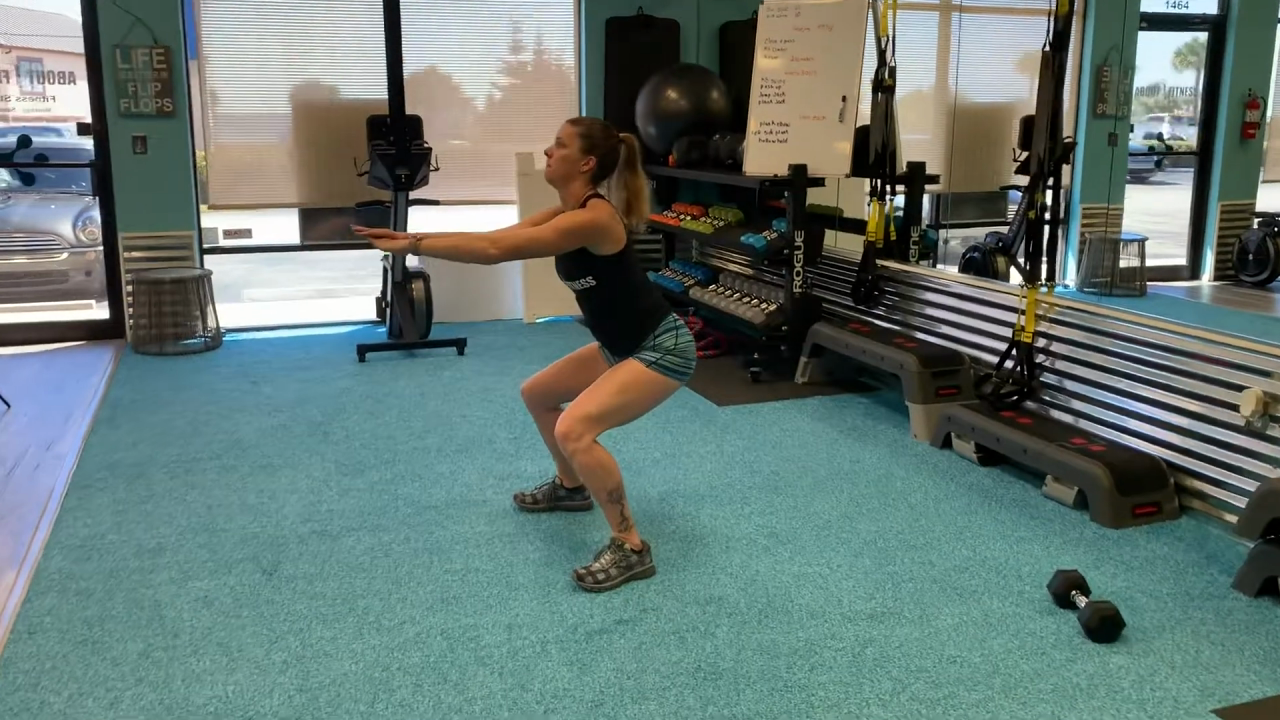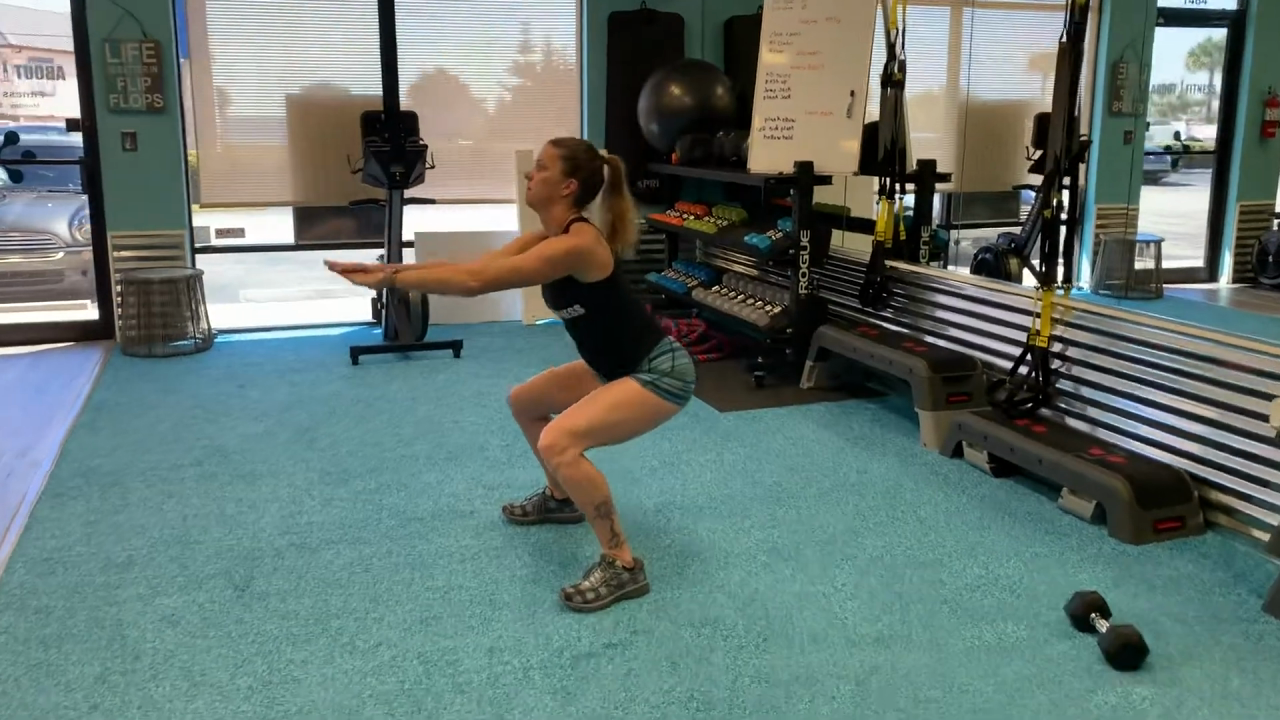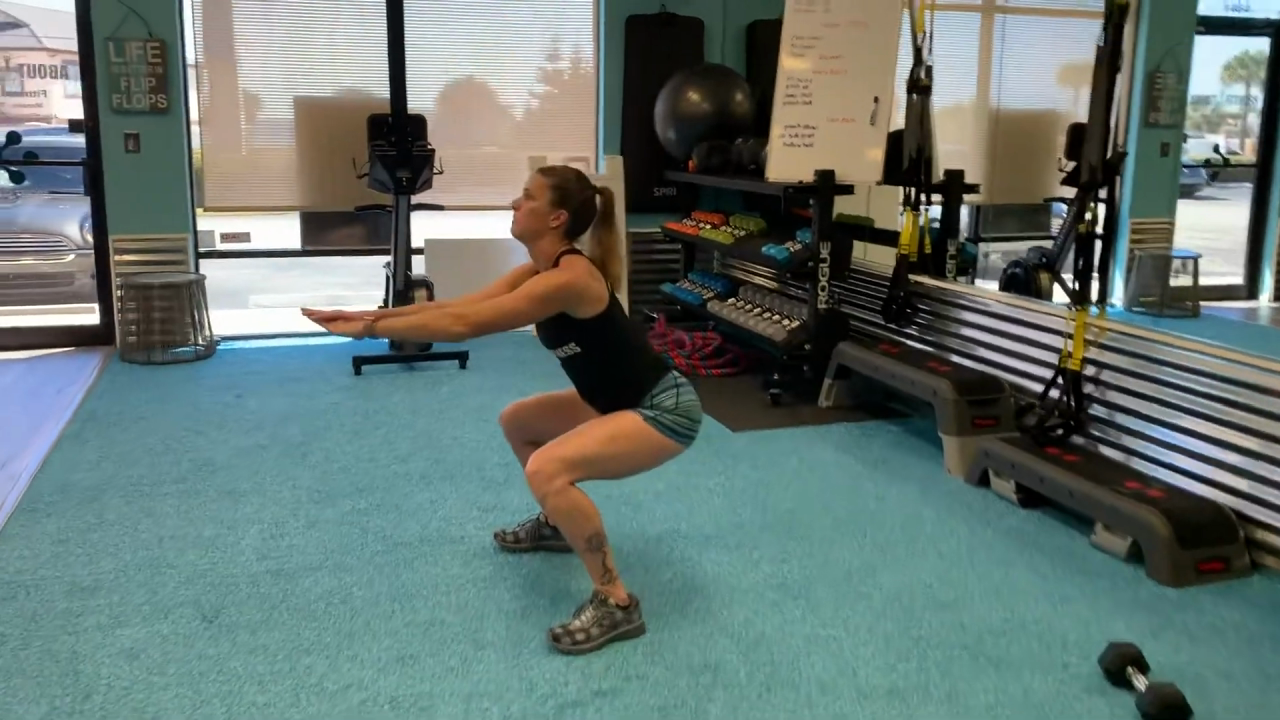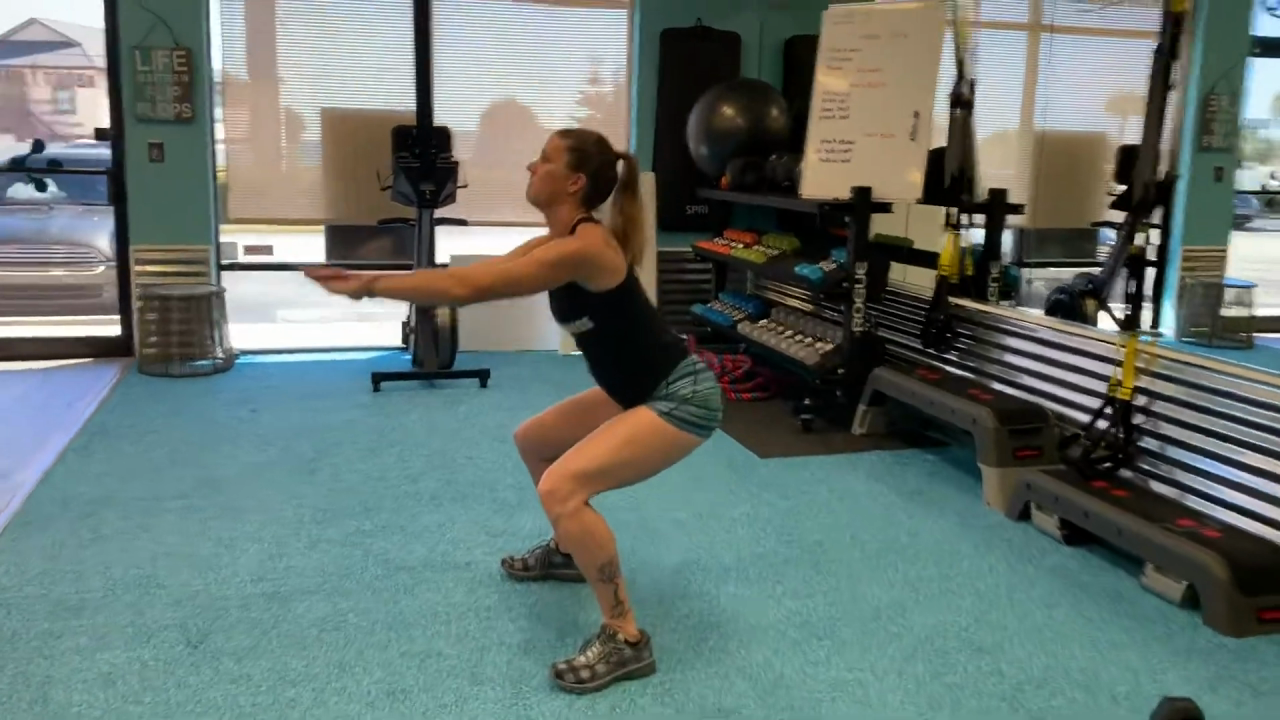
dt=0.3s
person 1, frame 1
left shoulder: (593, 218)
right shoulder: (567, 213)
left elbow: (495, 249)
right elbow: (493, 237)
left hip: (662, 348)
right hip: (622, 345)
left knee: (574, 430)
right knee: (537, 394)
left ankle: (630, 548)
right ankle: (571, 486)
person 1, frame 2
left shoulder: (576, 245)
right shoulder: (549, 238)
left elbow: (476, 281)
right elbow: (471, 266)
left wrist: (387, 280)
right wrist: (387, 271)
left hip: (661, 374)
right hip: (619, 368)
left knee: (559, 442)
right knee: (524, 402)
left ankle: (622, 565)
right ankle: (561, 498)
person 1, frame 3
left shoulder: (568, 279)
right shoulder: (539, 272)
left elbow: (462, 325)
right elbow: (456, 305)
left wrist: (368, 329)
right wrist: (369, 314)
left hip: (666, 410)
right hip: (620, 400)
left knee: (547, 469)
right knee: (517, 422)
left ankle: (616, 605)
right ankle: (555, 525)
person 1, frame 4
left shoulder: (583, 248)
right shoulder: (561, 242)
left elbow: (467, 289)
right elbow: (471, 275)
left wrist: (367, 287)
right wrist: (369, 276)
left hip: (682, 397)
right hip: (639, 391)
left knee: (561, 487)
right knee: (532, 440)
left ankle: (626, 640)
right ankle: (566, 551)
